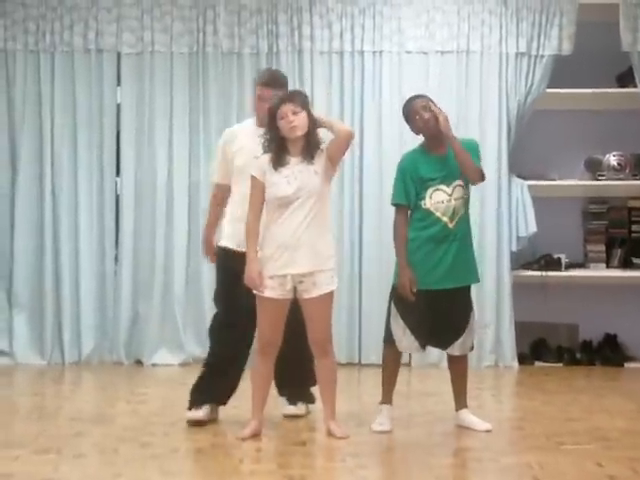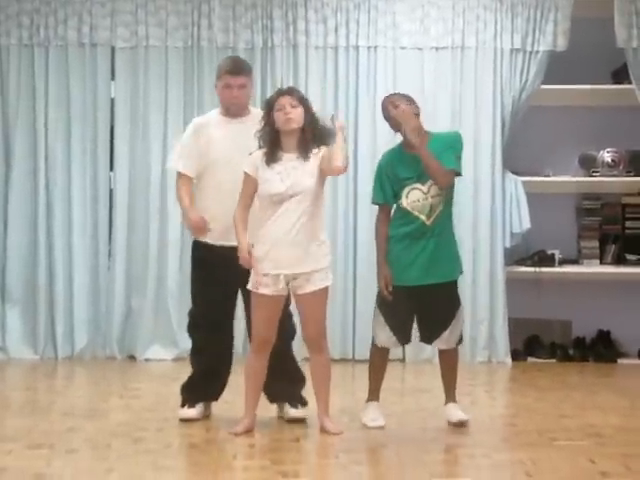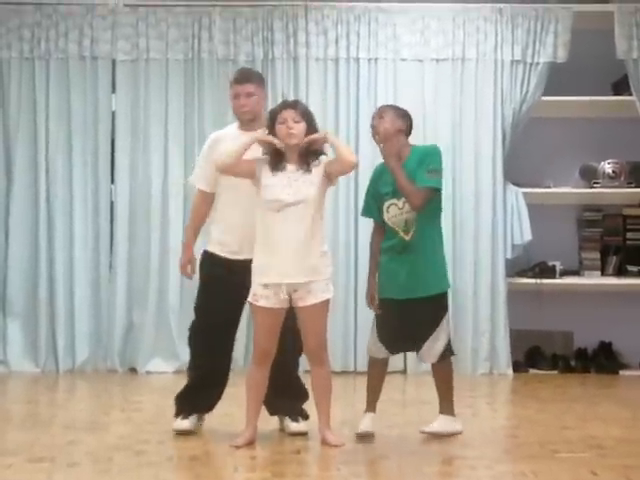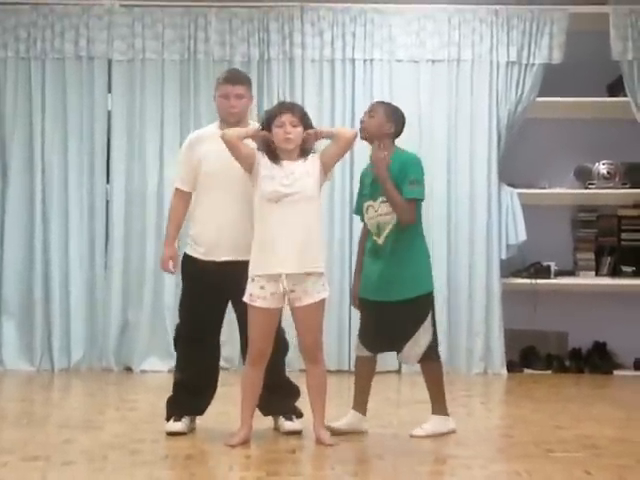
dt=0.4s
person 1, frame 1
right shoulder: (233, 135)
right elbow: (221, 189)
right wrist: (209, 234)
right hip: (237, 247)
left knee: (292, 327)
right knee: (229, 324)
left ankle: (297, 394)
right ankle: (208, 399)
person 1, frame 2
right shoulder: (201, 128)
right elbow: (185, 179)
right wrist: (190, 211)
right hip: (212, 244)
left knee: (274, 322)
right knee: (208, 323)
left ankle: (287, 396)
right ankle: (199, 396)
person 1, frame 3
right shoulder: (217, 142)
right elbow: (204, 197)
right wrist: (187, 246)
right hip: (221, 257)
left knee: (283, 338)
right knee: (209, 333)
left ankle: (289, 409)
right ankle: (192, 407)
person 1, frame 4
right shoulder: (197, 141)
right elbow: (182, 195)
right wrist: (169, 241)
left hip: (253, 259)
right hip: (201, 258)
right knee: (195, 337)
left ankle: (281, 408)
right ankle: (184, 409)
person 2, frame 1
left shoulder: (323, 159)
right shoulder: (265, 164)
left elbow: (346, 133)
right elbow: (253, 216)
left wrist: (321, 120)
right wrist: (251, 260)
left hip: (316, 263)
right hip: (275, 263)
left knee: (322, 344)
right knee: (266, 345)
left ankle: (330, 418)
right ankle: (256, 419)
person 2, frame 2
left shoulder: (318, 157)
right shoulder: (259, 160)
left elbow: (339, 167)
right elbow: (242, 208)
left wrist: (338, 132)
right wrist: (242, 240)
left hip: (310, 261)
right hip: (268, 261)
left knee: (316, 340)
right knee: (260, 342)
left ankle: (324, 415)
right ankle: (249, 415)
person 2, frame 3
left shoulder: (321, 167)
right shoulder: (263, 167)
left elbow: (351, 163)
right elbow: (223, 166)
left wrist: (329, 138)
right wrist: (253, 139)
left hip: (311, 272)
right hip: (269, 272)
left knee: (317, 352)
right knee: (262, 354)
left ankle: (325, 427)
right ankle: (250, 428)
person 2, frame 4
left shoulder: (316, 165)
right shoulder: (259, 164)
left elbow: (349, 134)
right elbow: (228, 135)
left wrist: (319, 133)
right wrist: (256, 133)
left hip: (308, 270)
right hip: (266, 270)
left knee: (312, 351)
right knee: (257, 354)
left ankle: (319, 425)
right ankle: (245, 426)
person 3, frame 1
left shoulder: (466, 147)
right shoulder: (410, 162)
left elbow: (476, 177)
right elbow: (401, 217)
left wrist: (450, 134)
right wrist: (402, 266)
left hip: (456, 266)
right hip: (418, 267)
left knee: (458, 340)
right knee: (396, 338)
left ankle: (461, 409)
right ankle: (385, 406)
person 3, frame 2
left shoulder: (449, 141)
right shoulder: (389, 160)
left elbow: (444, 181)
right elbow: (383, 215)
left wrist: (417, 141)
right wrist: (382, 263)
left hip: (440, 260)
right hip: (400, 263)
left knee: (447, 335)
right knee: (382, 336)
left ankle: (451, 403)
right ankle: (372, 402)
person 3, frame 3
left shoulder: (429, 155)
right shoulder: (379, 174)
left elbow: (417, 200)
right elbow: (378, 229)
left wrist: (392, 162)
right wrist: (371, 277)
left hip: (426, 274)
right hip: (391, 277)
left knee: (436, 348)
right knee: (379, 346)
left ankle: (448, 415)
right ankle: (370, 413)
person 3, frame 4
left shoulder: (408, 162)
right shoulder: (367, 173)
left elbow: (409, 217)
right elbow: (367, 229)
left wrist: (383, 174)
right wrist: (357, 276)
left hip: (409, 277)
right hip: (375, 278)
left knee: (424, 348)
right knee: (365, 345)
left ankle: (442, 415)
right ankle: (358, 414)
